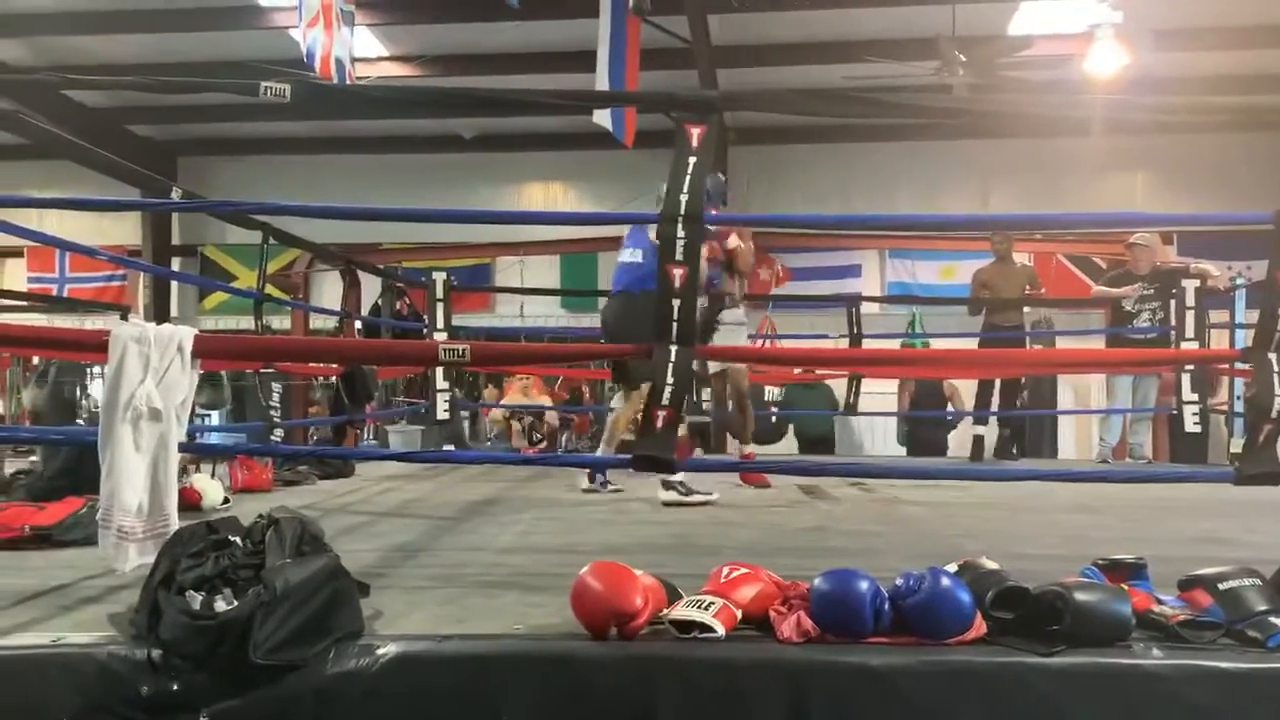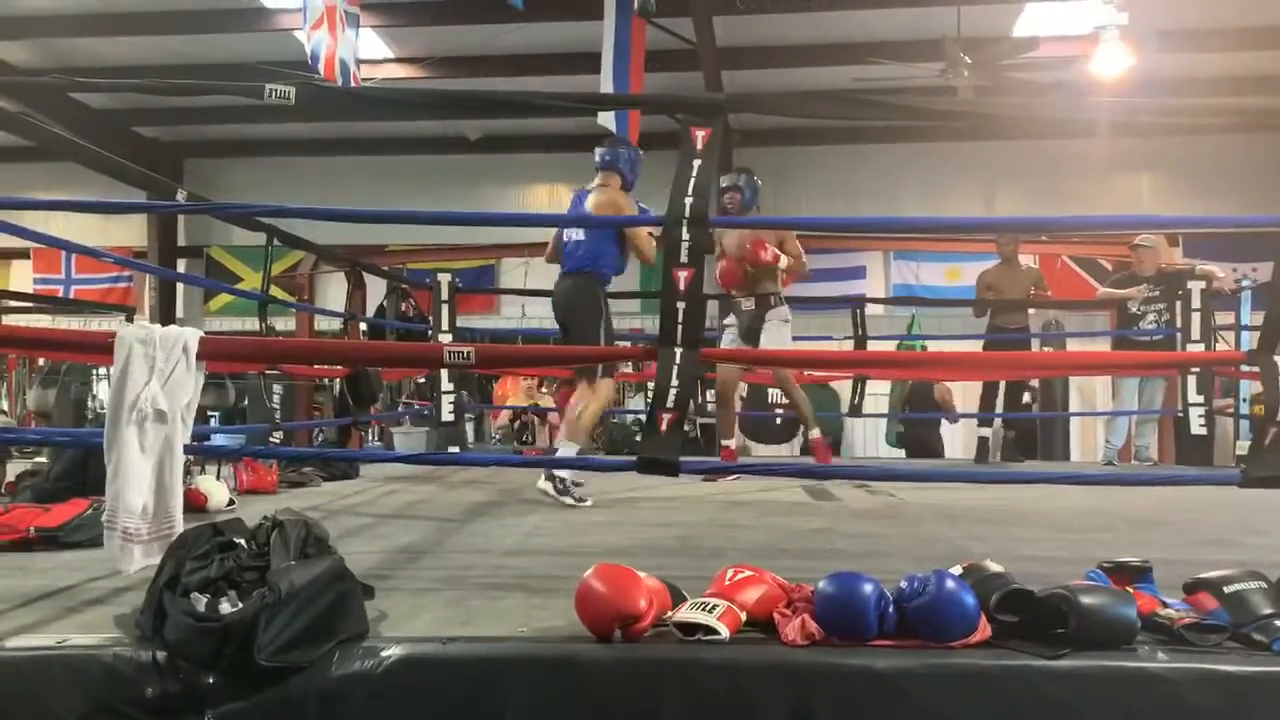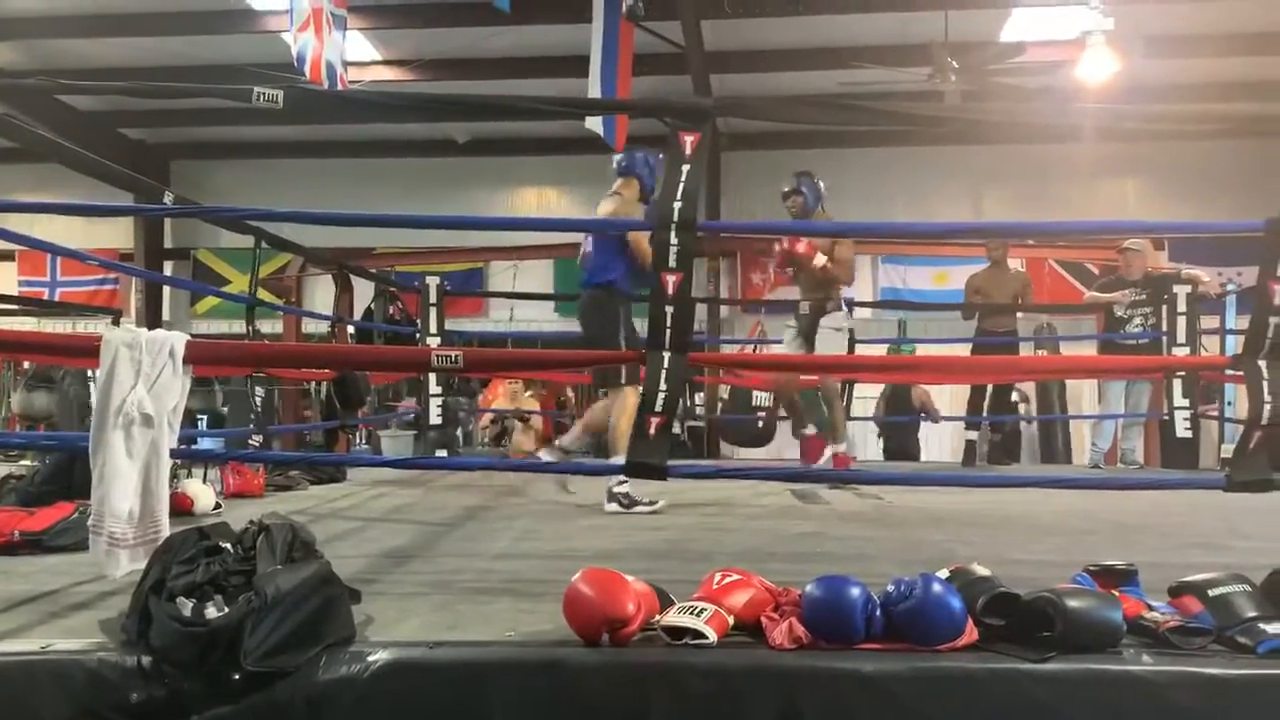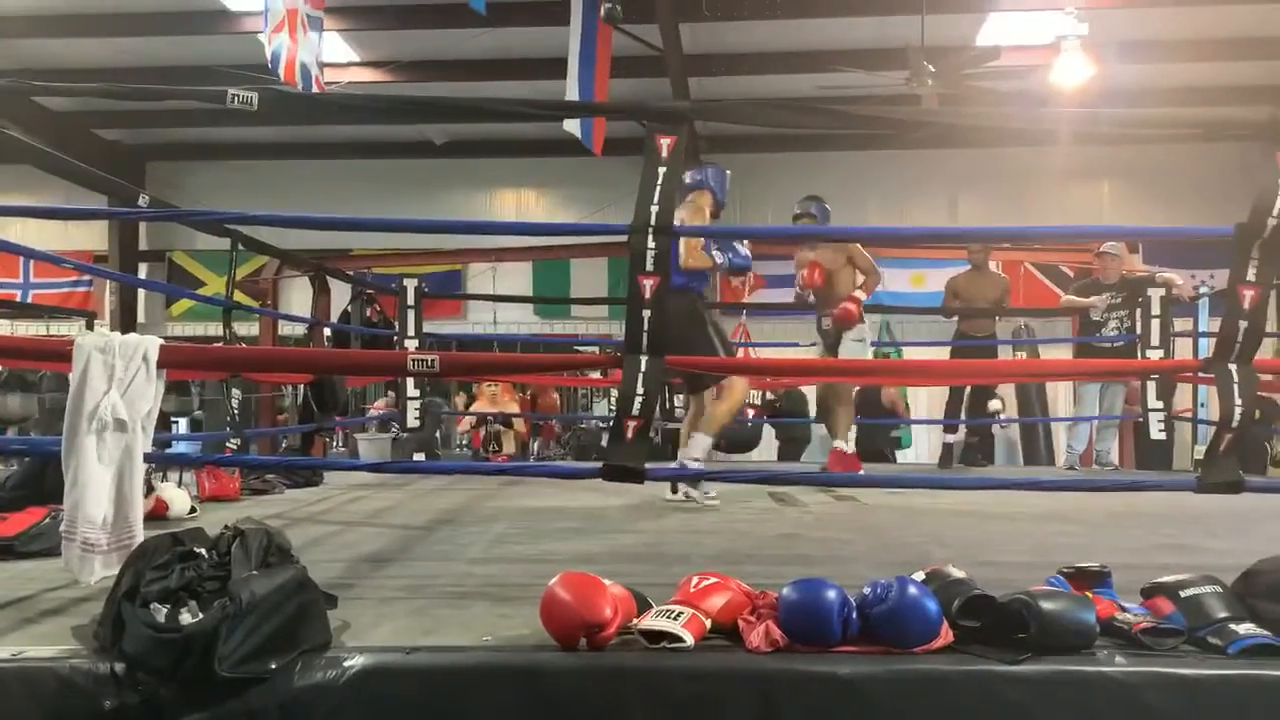
dt=0.5s
person 1, frame 1
left shoulder: (638, 226)
left hip: (615, 311)
right hip: (639, 310)
left knee: (634, 396)
left ankle: (596, 473)
right ankle: (671, 479)
person 1, frame 2
left shoulder: (578, 199)
right shoulder: (618, 200)
left elbow: (551, 255)
right elbow: (645, 251)
right wrist: (645, 230)
left hip: (569, 292)
right hip: (588, 295)
left knee: (590, 382)
right knee: (601, 389)
left ankle: (561, 457)
right ankle: (558, 472)
person 1, frame 3
left shoulder: (609, 206)
right shoulder: (627, 207)
left elbow: (586, 259)
right elbow: (650, 260)
left hip: (597, 301)
right hip: (608, 304)
left knee: (618, 395)
right knee: (628, 394)
left ankle: (558, 450)
right ankle: (619, 488)
person 1, frame 4
left shoulder: (684, 215)
right shoulder: (696, 212)
right elbow: (688, 259)
left wrist: (719, 261)
right wrist: (725, 259)
left hip: (674, 309)
right hip: (689, 308)
left knee: (701, 395)
right knee: (736, 386)
left ankle: (681, 481)
right ankle: (692, 457)
person 2, frame 1
left shoulder: (735, 228)
left elbow: (746, 268)
left wrist: (728, 237)
left hip: (726, 310)
left knee: (740, 388)
left ankle: (747, 461)
person 2, frame 2
left shoulder: (777, 228)
right shoulder: (722, 231)
left elbow: (802, 268)
right elbow: (720, 269)
left wrist: (776, 258)
right wrist: (724, 272)
left hip: (771, 310)
right hip: (737, 312)
left knee: (786, 379)
right knee: (724, 385)
left ankle: (817, 443)
right ankle: (728, 456)
person 2, frame 3
right shoulder: (795, 233)
left elbow: (847, 276)
left wrist: (814, 256)
right wrist: (786, 260)
left hip: (828, 313)
right hip: (801, 314)
left knee: (828, 385)
right knee: (785, 383)
left ankle: (841, 457)
right ankle: (812, 439)
person 2, frame 4
left shoulder: (843, 245)
right shoulder: (802, 257)
left elbow: (874, 275)
right elbow: (801, 301)
left wrist: (856, 299)
right wrist: (802, 285)
left hip: (852, 327)
right hip: (825, 329)
left knee: (841, 388)
right knee: (824, 396)
left ankle: (839, 455)
right ankle: (847, 455)
person 3, frame 1
left shoulder: (1165, 274)
right shoulder: (1118, 277)
left elbow: (1197, 267)
right elbow: (1095, 292)
left wrist: (1214, 274)
right wrist: (1120, 292)
right hip: (1122, 351)
left knee: (1145, 407)
right knee: (1117, 404)
left ankle: (1138, 449)
right ankle: (1105, 450)
person 3, frame 2
left shoulder: (1170, 276)
right shoulder: (1123, 279)
left elbow: (1203, 269)
right elbow: (1100, 294)
left wrist: (1219, 276)
right wrist: (1126, 293)
left hip: (1159, 354)
right hip: (1128, 353)
left knee: (1151, 409)
right knee: (1123, 406)
left ankle: (1143, 451)
right ankle: (1110, 452)
person 3, frame 3
left shoulder: (1156, 280)
right shoulder: (1110, 283)
left elbow: (1189, 273)
right elbow: (1087, 298)
left wrist: (1205, 280)
right wrist: (1111, 298)
left hip: (1146, 357)
right hip: (1115, 357)
left knee: (1138, 412)
right knee: (1109, 409)
left ankle: (1129, 454)
right ankle: (1096, 455)
person 3, frame 4
left shoulder: (1132, 283)
right shoulder: (1086, 286)
left elbow: (1164, 276)
right elbow: (1064, 301)
left wrist: (1179, 284)
right wrist: (1088, 302)
left hip: (1121, 360)
right hip: (1090, 359)
left knee: (1112, 414)
right knee: (1084, 411)
left ankle: (1103, 455)
right ankle: (1071, 456)
person 4, frame 1
left shoulder: (1028, 272)
right shoulder: (982, 274)
left elbow: (1043, 297)
right elbow: (973, 310)
left wrist: (1033, 296)
right wrist: (980, 301)
left hip: (1016, 332)
right hip: (991, 331)
left knee: (1012, 387)
right knee: (985, 385)
left ankle: (1004, 443)
right ankle: (978, 442)
person 4, frame 2
left shoulder: (1033, 274)
right shoulder: (987, 276)
left elbow: (1048, 299)
right elbow: (977, 312)
left wrist: (1039, 297)
right wrist: (986, 302)
left hip: (1021, 334)
right hip: (996, 334)
left knee: (1016, 389)
right knee: (990, 387)
left ankle: (1009, 444)
right ankle: (983, 444)
person 4, frame 3
left shoulder: (1021, 278)
right shoulder: (975, 279)
right elbow: (966, 315)
left wrist: (1021, 303)
right wrist: (973, 305)
left hip: (1009, 338)
right hip: (984, 337)
left knee: (1003, 393)
right knee: (978, 391)
left ankle: (995, 447)
right ankle: (970, 446)
person 4, frame 4
left shoulder: (1002, 282)
right shoulder: (956, 282)
left elbow: (1006, 311)
right elbow: (945, 311)
left wrist: (1001, 310)
right wrist: (955, 309)
left hip: (988, 342)
right hip: (963, 341)
left knee: (982, 397)
right knee: (956, 394)
left ankle: (971, 449)
right ankle: (948, 448)
